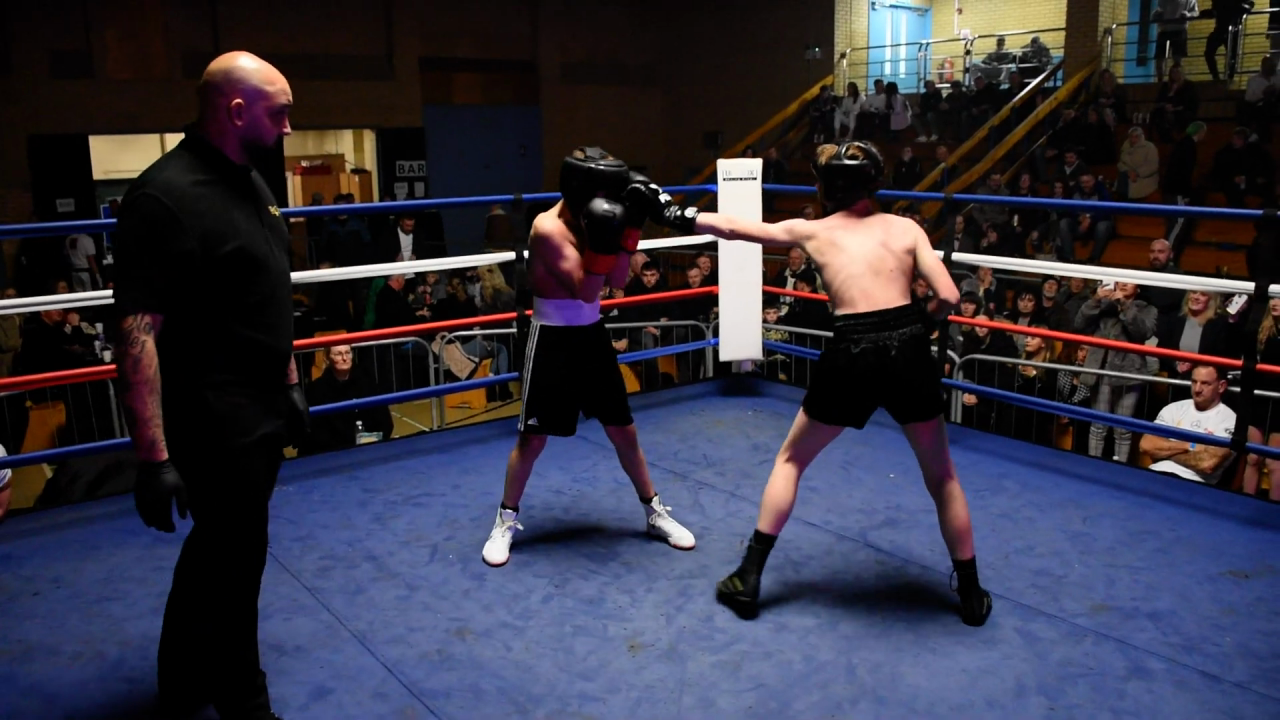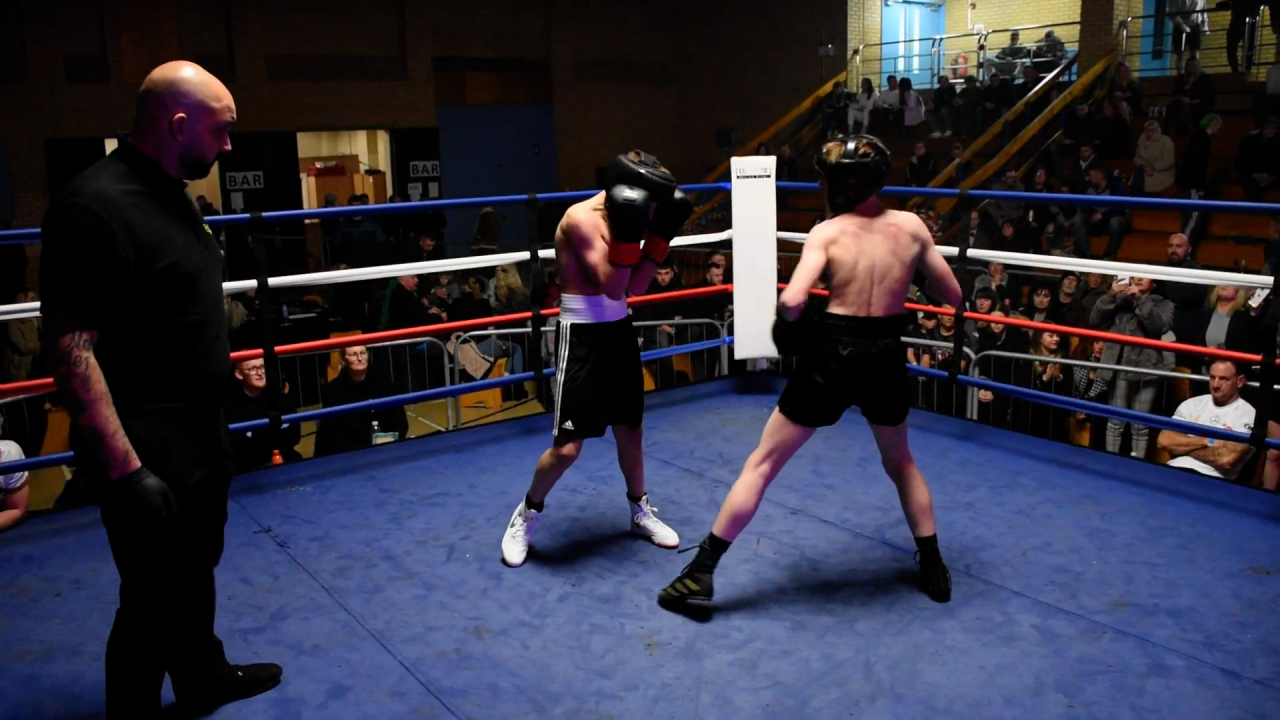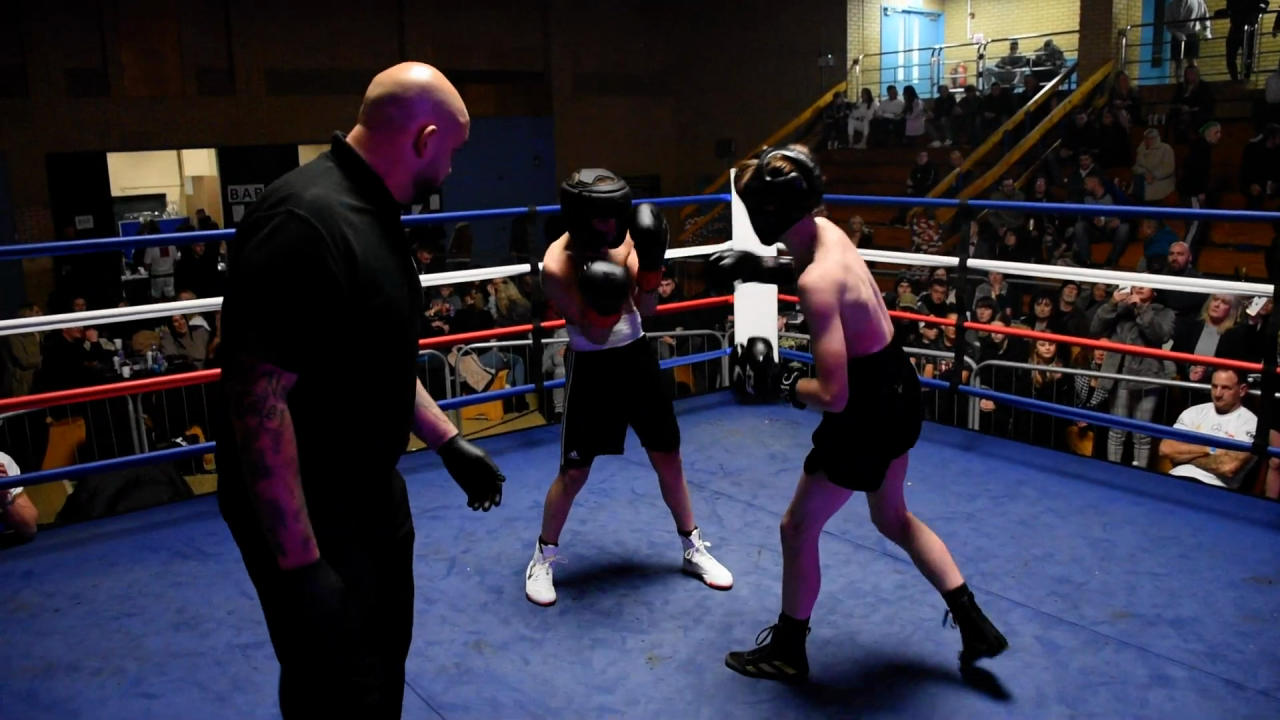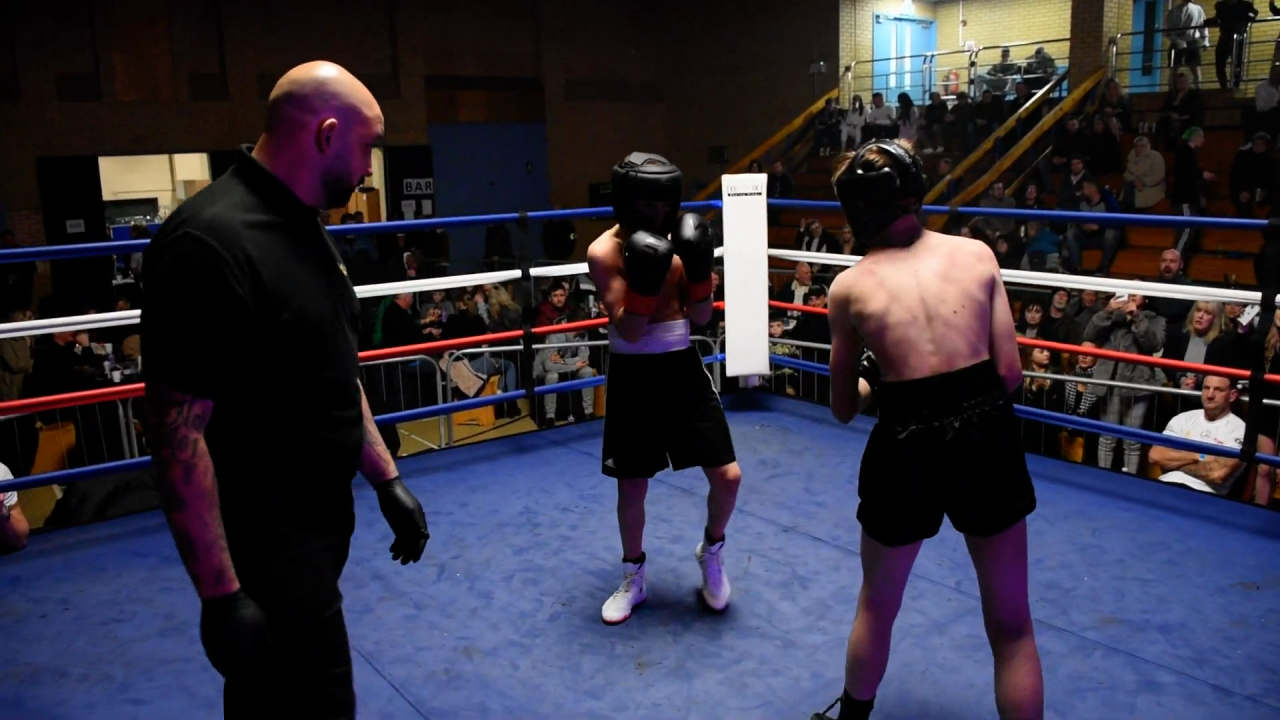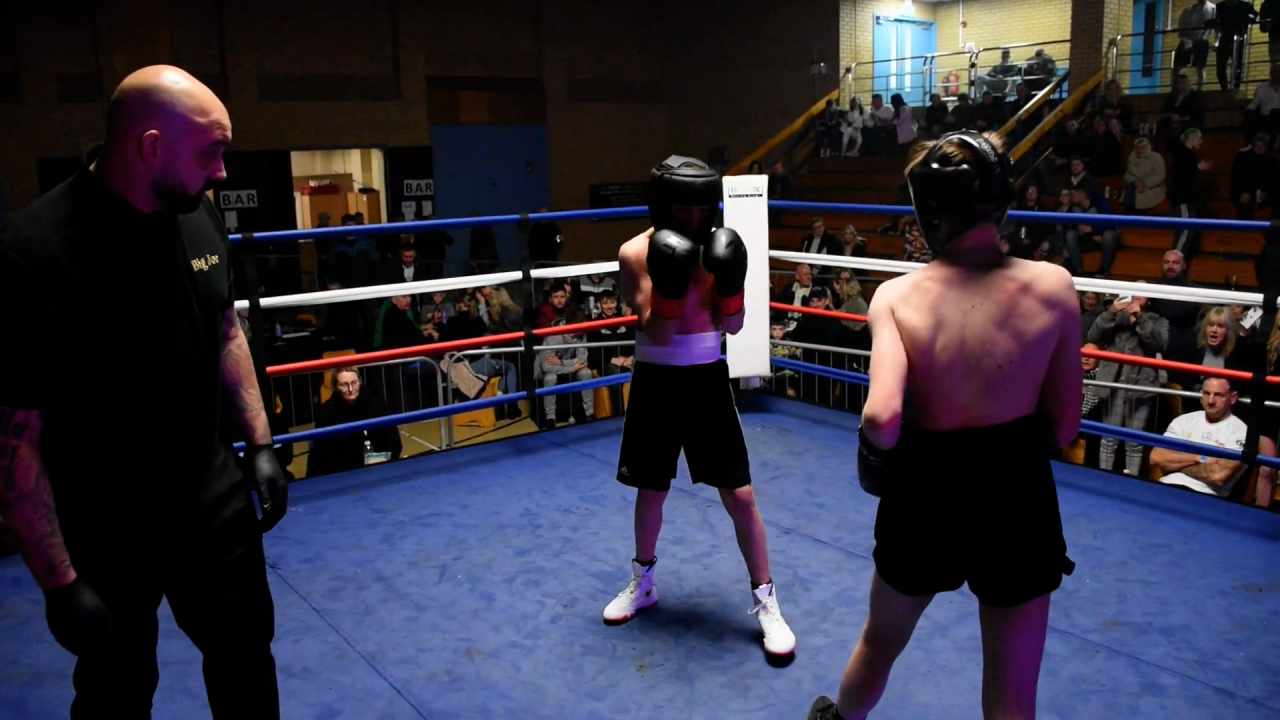
dt=1s
person 1, frame 1
left shoulder: (248, 180)
right shoulder: (166, 196)
right elbow: (138, 334)
left wrist: (290, 384)
right wrist: (154, 456)
left hip: (263, 402)
right hip: (214, 414)
left knee: (228, 544)
right knee: (235, 551)
person 1, frame 2
left shoulder: (169, 194)
right shoulder: (94, 208)
right elbow: (72, 350)
right wrist: (126, 470)
left hip: (199, 429)
right hip: (148, 445)
left knee: (196, 563)
right knee: (155, 594)
person 1, frame 3
left shoulder: (375, 213)
right shoulder: (307, 221)
right elbow: (259, 396)
left wrist: (449, 442)
right wrist: (299, 561)
left hip: (370, 489)
right hip: (308, 510)
left knee: (383, 653)
person 1, frame 4
left shoulder: (299, 227)
right shoulder: (211, 241)
right elbow: (179, 430)
left wrist: (388, 480)
right wrist: (220, 593)
left hip: (314, 514)
right hip: (263, 533)
person 1, frame 5
left shoulder: (197, 217)
left wrist: (259, 444)
right wrist: (59, 581)
left hip: (210, 492)
right hip: (105, 524)
left knee: (245, 650)
person 2, frame 1
left shoulder: (813, 232)
right shoulder: (906, 229)
left elbow: (737, 228)
right elbow: (947, 297)
left wrist: (674, 212)
left hip: (852, 355)
right hip: (908, 350)
left knee: (791, 460)
right knee: (941, 476)
left ankle: (749, 575)
right ankle: (970, 591)
person 2, frame 2
left shoulder: (827, 233)
right shoulder: (910, 226)
left elbow: (792, 302)
right elbow: (953, 297)
left wrist: (786, 335)
left hip: (830, 354)
right hip: (885, 356)
left knee: (761, 465)
right knee: (901, 464)
left ankle: (700, 574)
right ankle: (934, 569)
person 2, frame 3
left shoulder: (817, 280)
right shoulder: (824, 230)
left elbow: (834, 396)
left wrist: (777, 382)
right wrist: (761, 265)
left hip: (869, 411)
right hip: (888, 401)
left knee: (798, 527)
right knee: (893, 519)
left ankle: (787, 649)
right ankle: (975, 625)
person 2, frame 4
left shoulder: (849, 286)
right shoulder: (976, 254)
left elbow: (844, 407)
right elbow: (1009, 372)
left hip: (906, 443)
right hip: (985, 434)
left knee: (877, 604)
right knee: (1011, 624)
person 2, frame 5
left shoulder: (897, 296)
right shoulder: (1053, 287)
left elbow: (882, 418)
right elbow: (1064, 428)
left wrist: (879, 455)
left hip: (924, 497)
right hip: (1016, 500)
left knee: (881, 638)
person 3, frame 1
left shoulder: (597, 221)
right shoulder: (549, 228)
left elbow: (616, 281)
right elbow: (587, 291)
left wrist: (630, 225)
right wrist: (601, 241)
left hip: (591, 334)
right hip: (554, 339)
left knee: (624, 431)
right knee: (531, 439)
left ankle: (655, 512)
right ankle: (505, 521)
person 3, frame 2
left shoulder: (625, 219)
right shoulder: (581, 220)
left elbow: (634, 288)
right elbow: (611, 287)
left wrist: (661, 235)
right wrist: (626, 236)
left hip: (619, 331)
right hip: (582, 337)
left knee: (630, 430)
right knee: (568, 447)
left ankle: (640, 511)
right ankle: (527, 514)
person 3, frame 3
left shoulder: (624, 238)
right shoulder: (557, 265)
left elbow: (646, 310)
right elbow: (595, 335)
left wrist: (653, 261)
right wrist: (602, 303)
left hip: (634, 353)
right hip: (590, 365)
left knee: (668, 458)
right knee: (574, 471)
left ankle: (693, 548)
right ankle: (543, 559)
person 3, frame 4
left shoulder: (681, 240)
right shoulder: (604, 251)
left elbow: (700, 319)
right elbow: (629, 331)
left wrist: (700, 268)
right wrist: (645, 283)
left hip: (681, 366)
right hip: (631, 373)
left knee: (727, 475)
right knee: (632, 485)
left ankle: (712, 551)
right ankle: (634, 577)
person 3, frame 5
left shoulder: (716, 248)
right shoulder: (636, 252)
left elbow: (731, 327)
right elbow: (656, 335)
left wrist: (731, 279)
right wrist: (668, 284)
left hip: (707, 379)
right hip: (656, 380)
left knee: (739, 495)
right knee: (649, 491)
left ankle: (765, 602)
right ankle: (643, 582)
